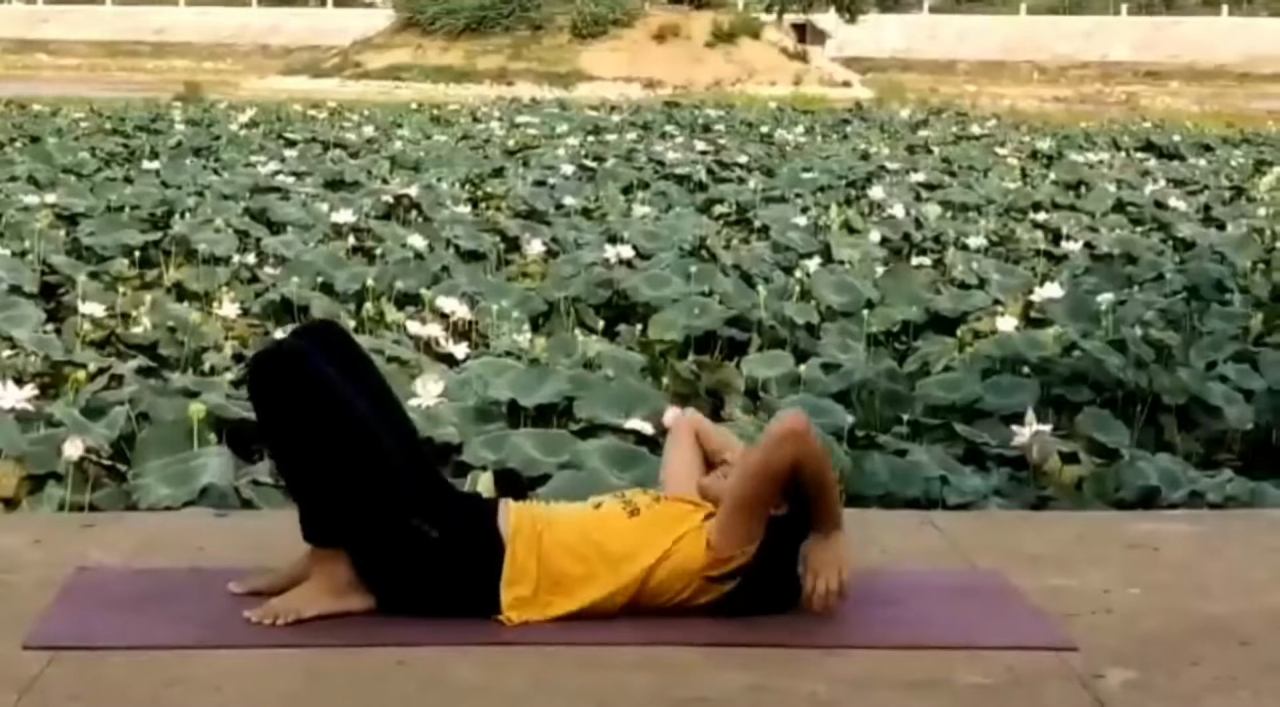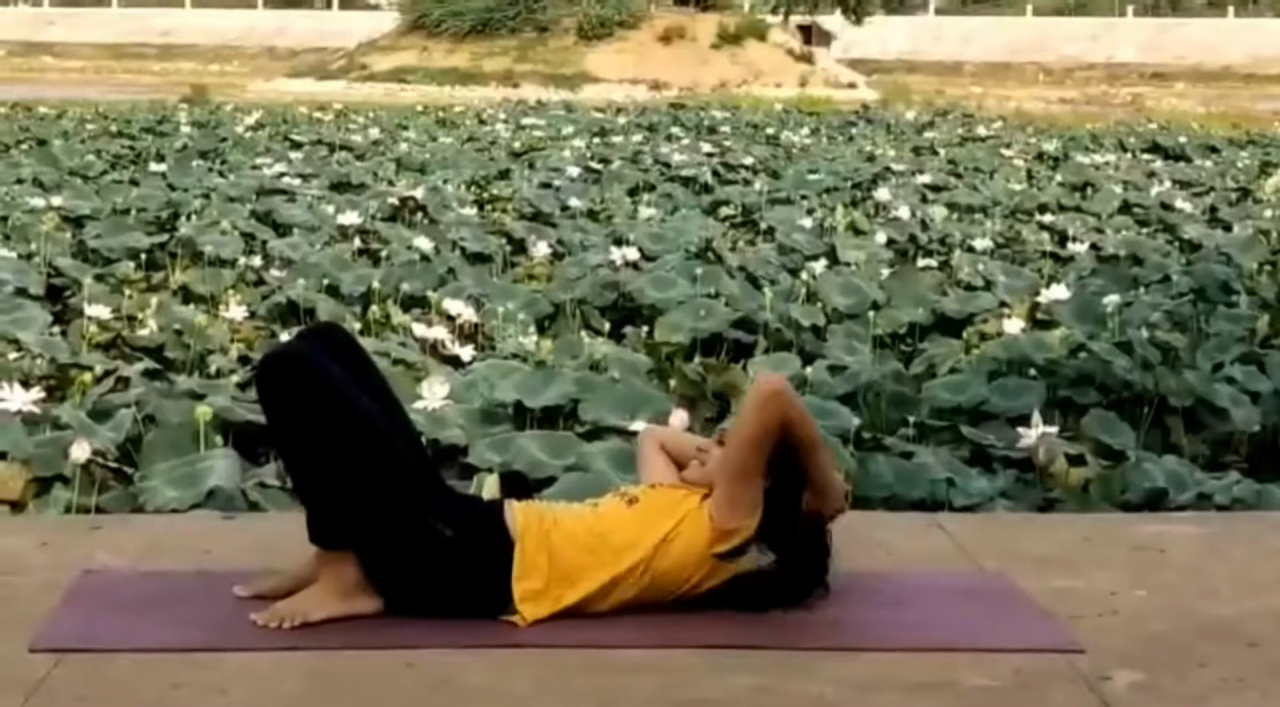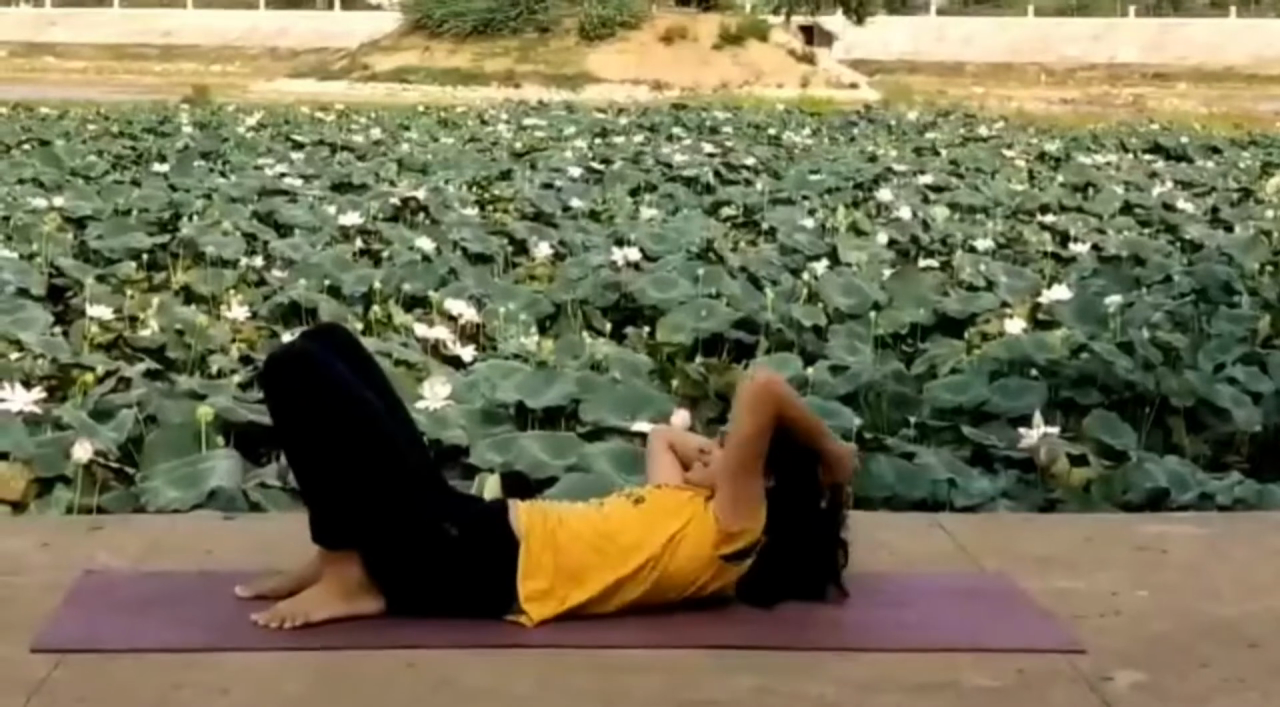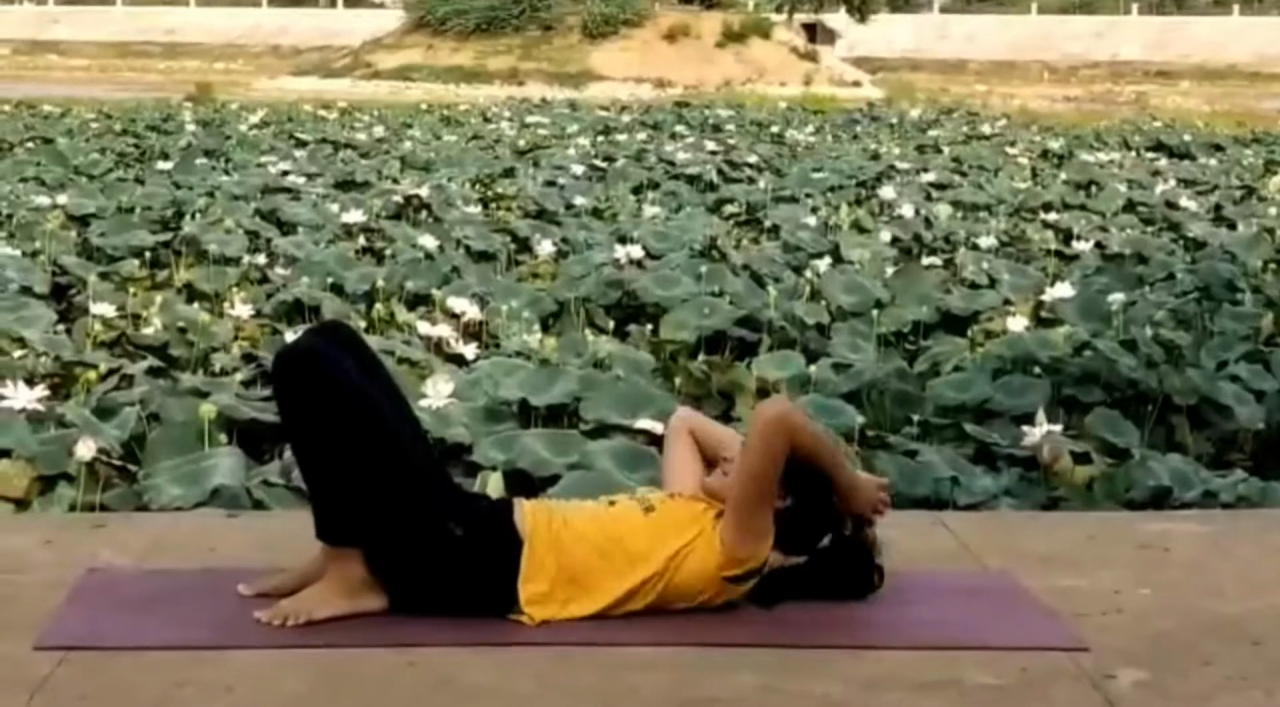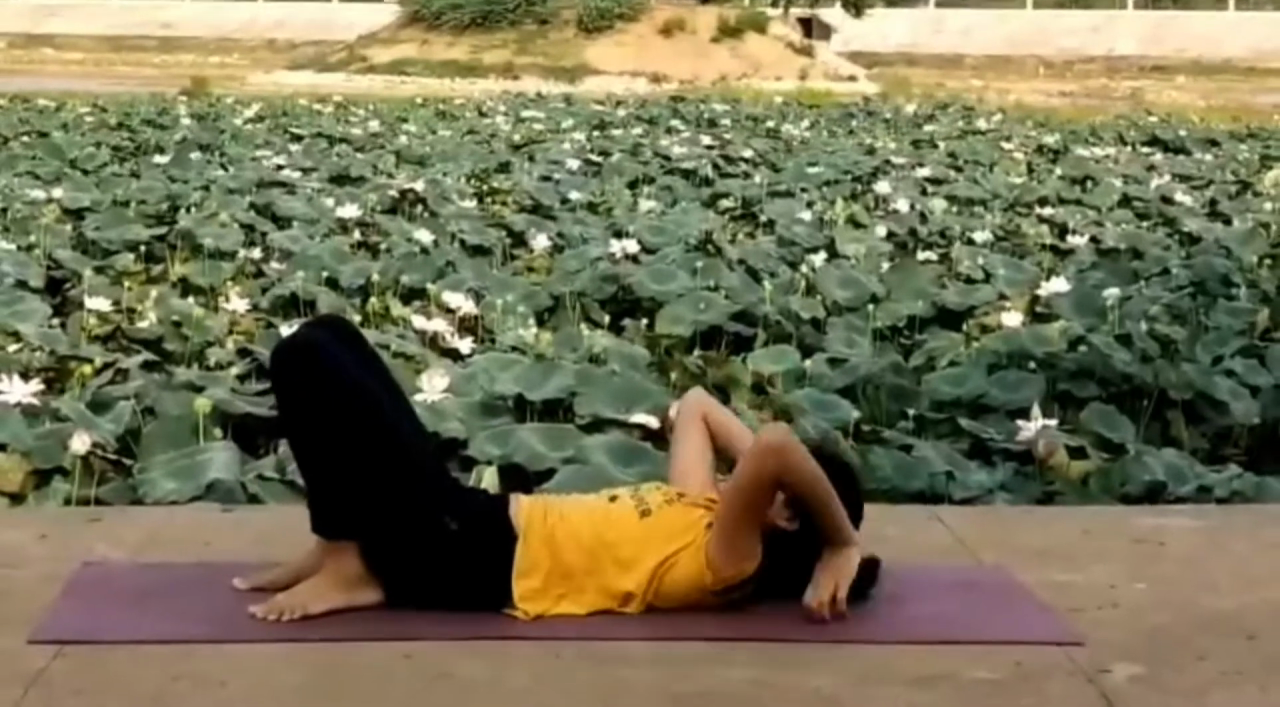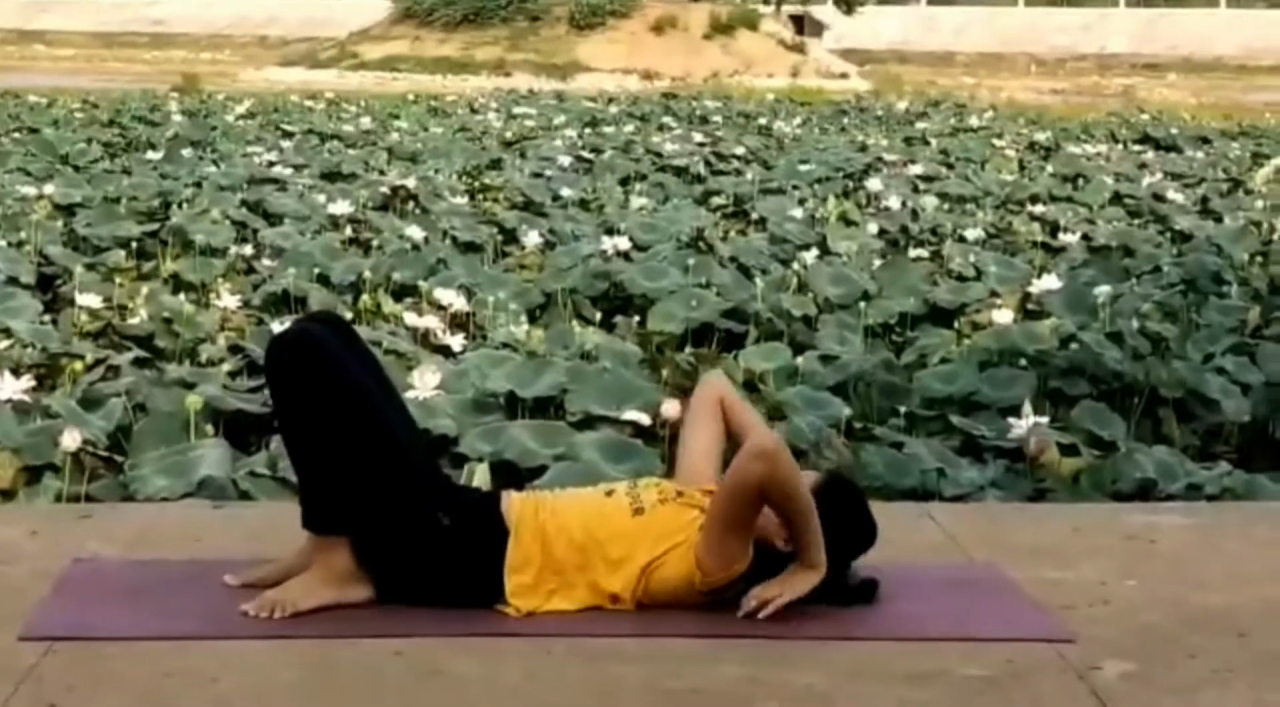
dt=0.2s
person 1, frame 1
left shoulder: (721, 549)
right shoulder: (691, 514)
left elbow: (794, 429)
right elbow: (687, 421)
left wrist: (827, 536)
right wrist: (756, 461)
left hip: (451, 566)
right hip: (467, 528)
left knee: (281, 368)
right knee: (321, 342)
left ankle: (339, 580)
right ankle: (331, 554)
person 1, frame 2
left shoulder: (725, 526)
right shoulder: (689, 507)
left elbow: (769, 393)
right elbow: (652, 435)
left wrist: (822, 481)
right wrist: (710, 452)
left hip: (460, 568)
right hip: (468, 532)
left knee: (288, 371)
right knee: (323, 344)
left ankle: (346, 582)
right ankle: (335, 558)
person 1, frame 3
left shoulder: (730, 527)
right shoulder: (692, 508)
left elbow: (762, 387)
right elbow: (663, 435)
left wrist: (829, 454)
right wrist: (721, 453)
left hip: (465, 566)
right hip: (473, 531)
left knee: (295, 369)
right knee: (326, 345)
left ankle: (348, 581)
right ankle: (338, 558)
person 1, frame 4
left shoulder: (736, 549)
right shoulder: (703, 512)
left elbow: (776, 415)
right elbow: (683, 422)
left wrist: (849, 483)
right wrist: (746, 452)
left hip: (468, 565)
right hip: (479, 530)
left knee: (305, 366)
right knee: (330, 343)
left ankle: (353, 579)
right ankle: (343, 555)
person 1, frame 5
left shoulder: (730, 562)
right shoulder: (703, 506)
left elbow: (775, 444)
right elbow: (693, 404)
left wrist: (841, 547)
right wrist: (760, 459)
left hip: (460, 559)
right hip: (476, 524)
left knee: (302, 359)
right knee: (328, 336)
left ankle: (348, 572)
right ankle: (336, 550)
person 1, frame 6
left shoulder: (717, 564)
right shoulder: (701, 500)
left elbow: (765, 453)
right elbow: (713, 388)
right wrist: (786, 476)
left hip: (450, 557)
right hip: (469, 521)
left knee: (299, 352)
right knee: (321, 333)
left ankle: (337, 568)
right ankle: (330, 546)
